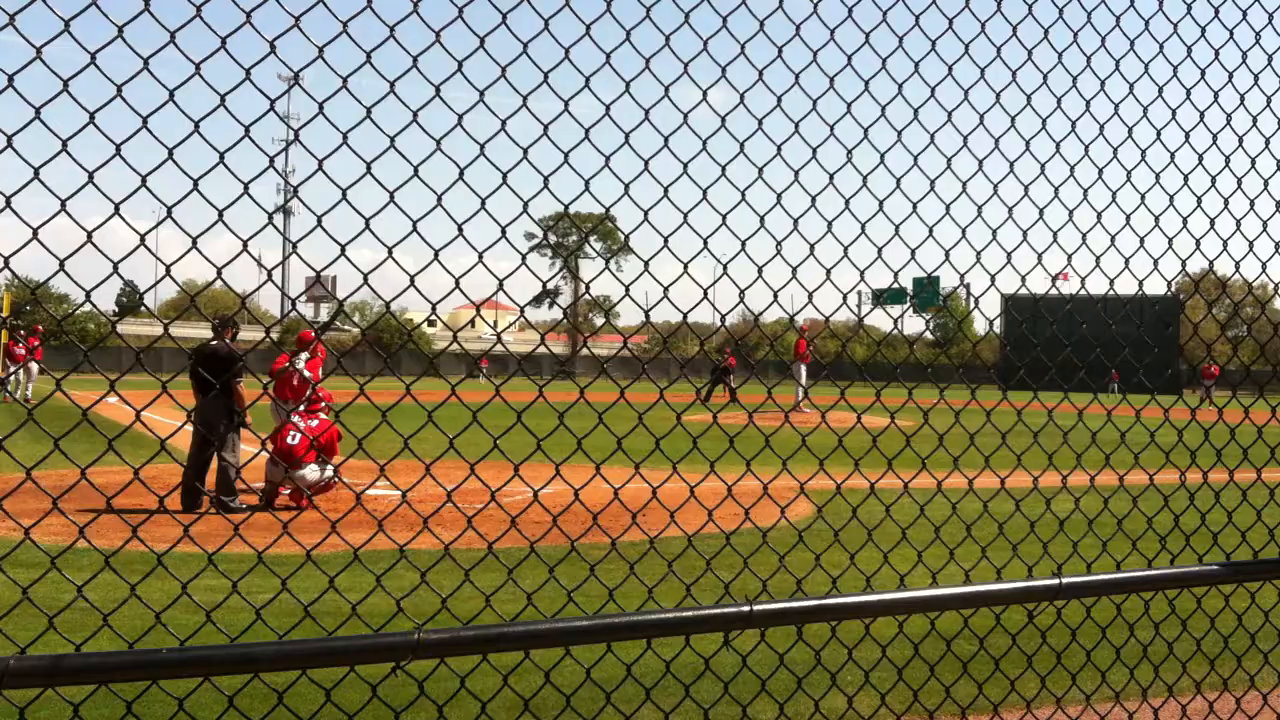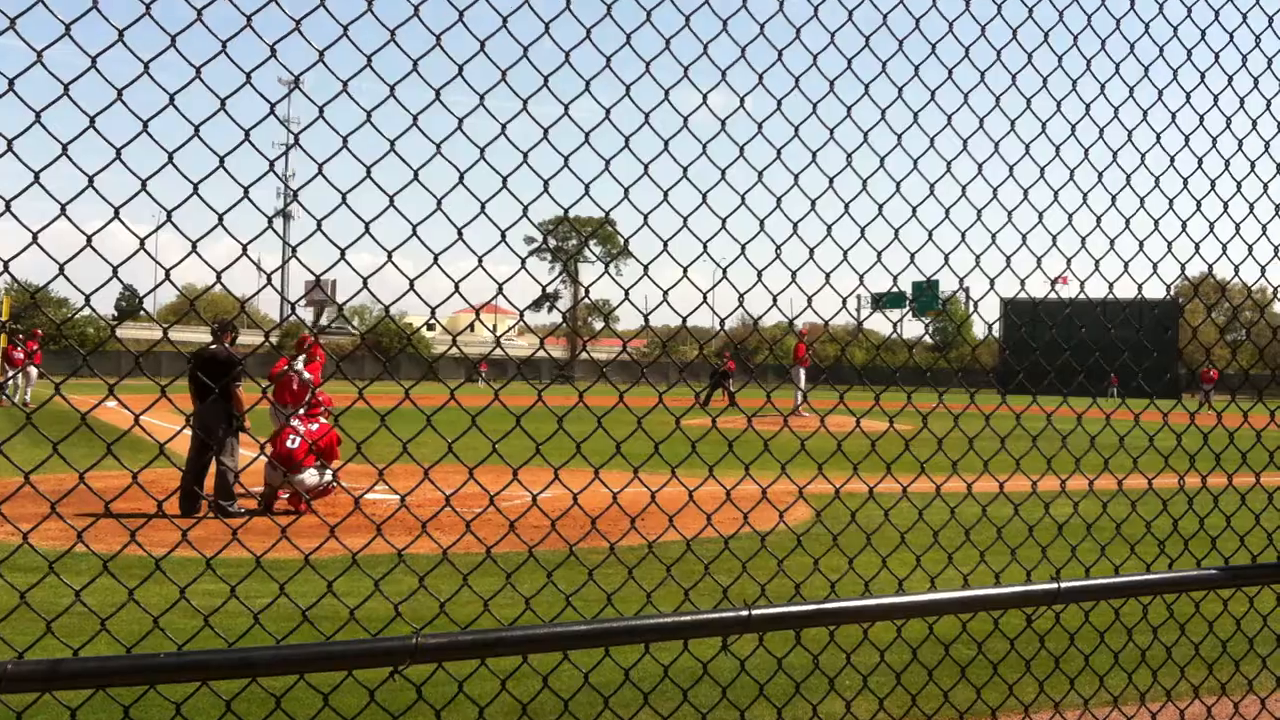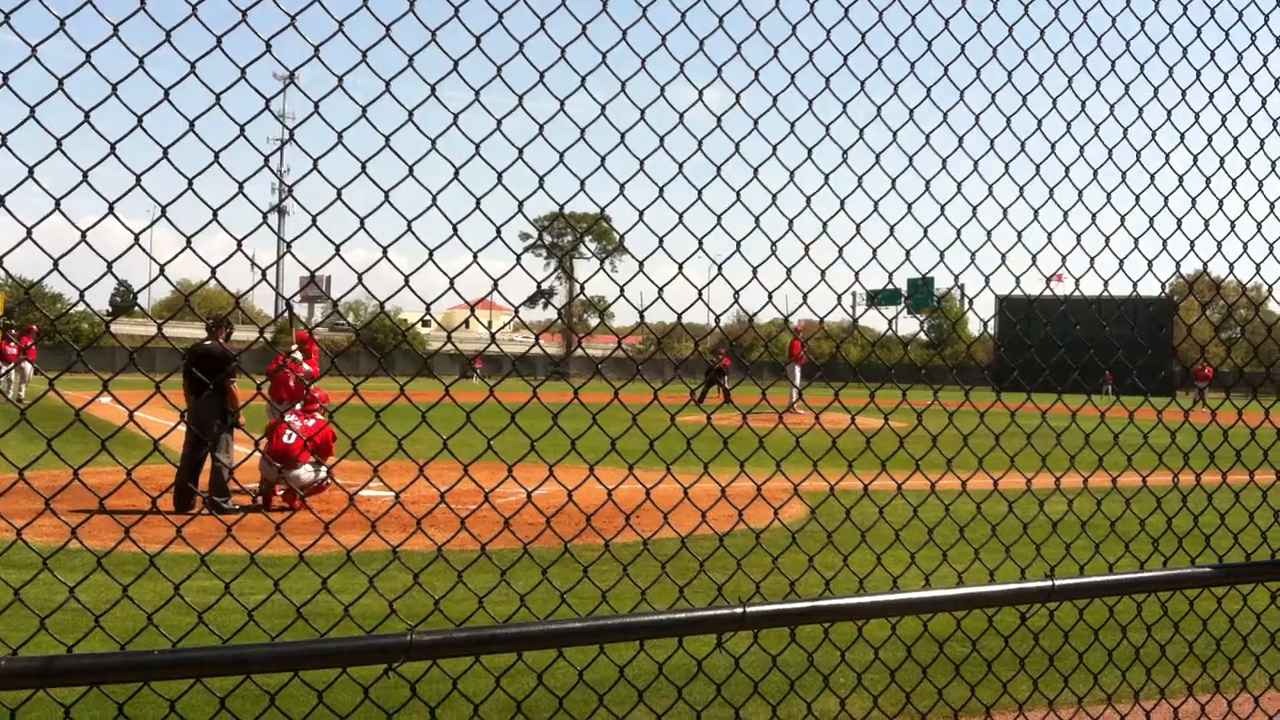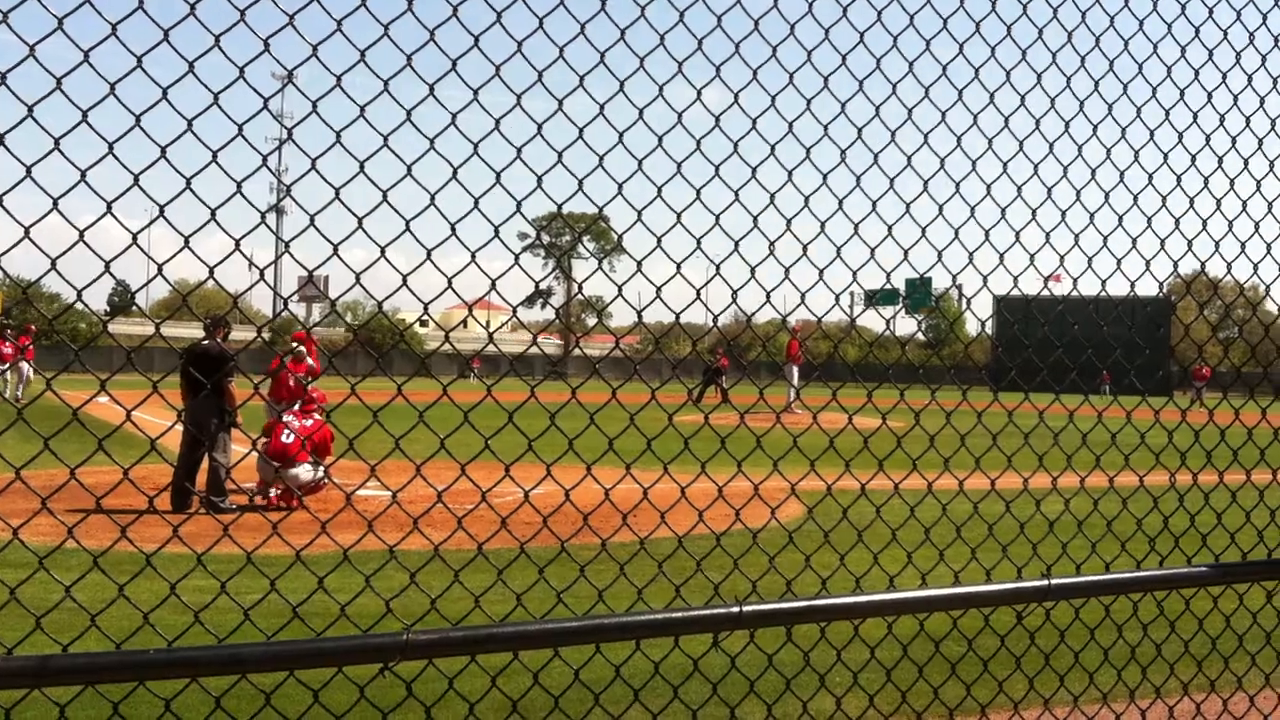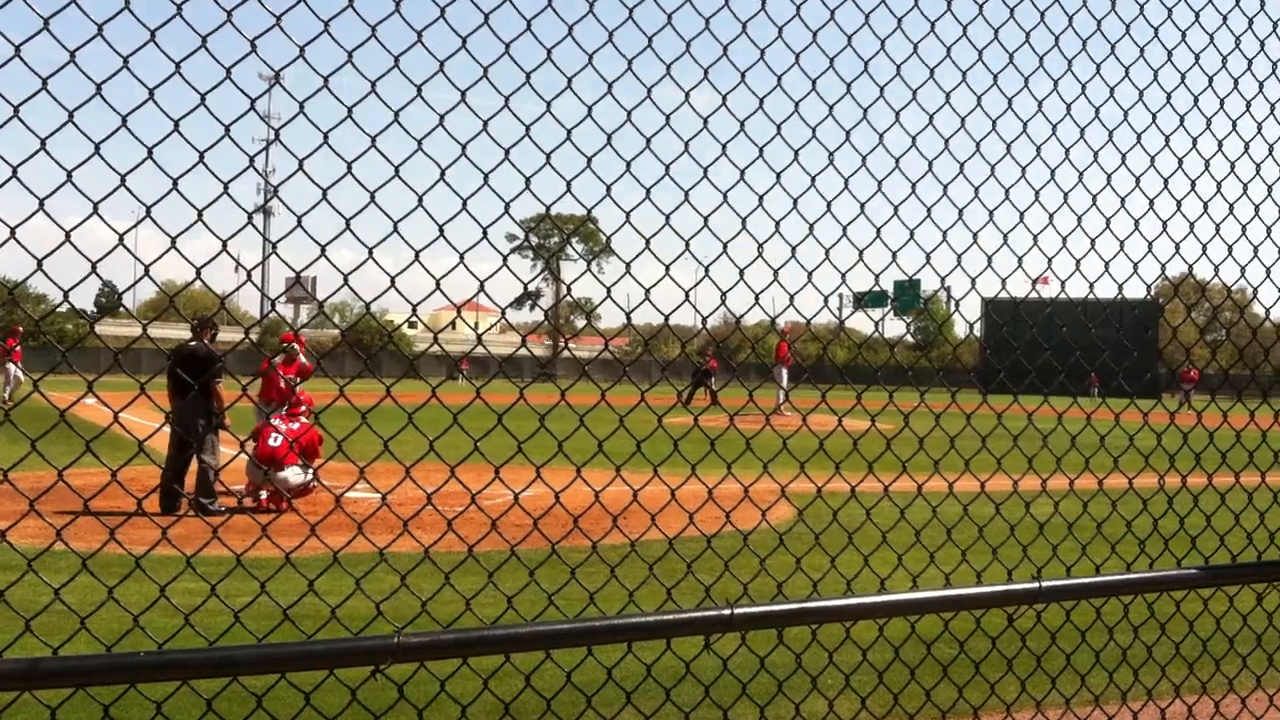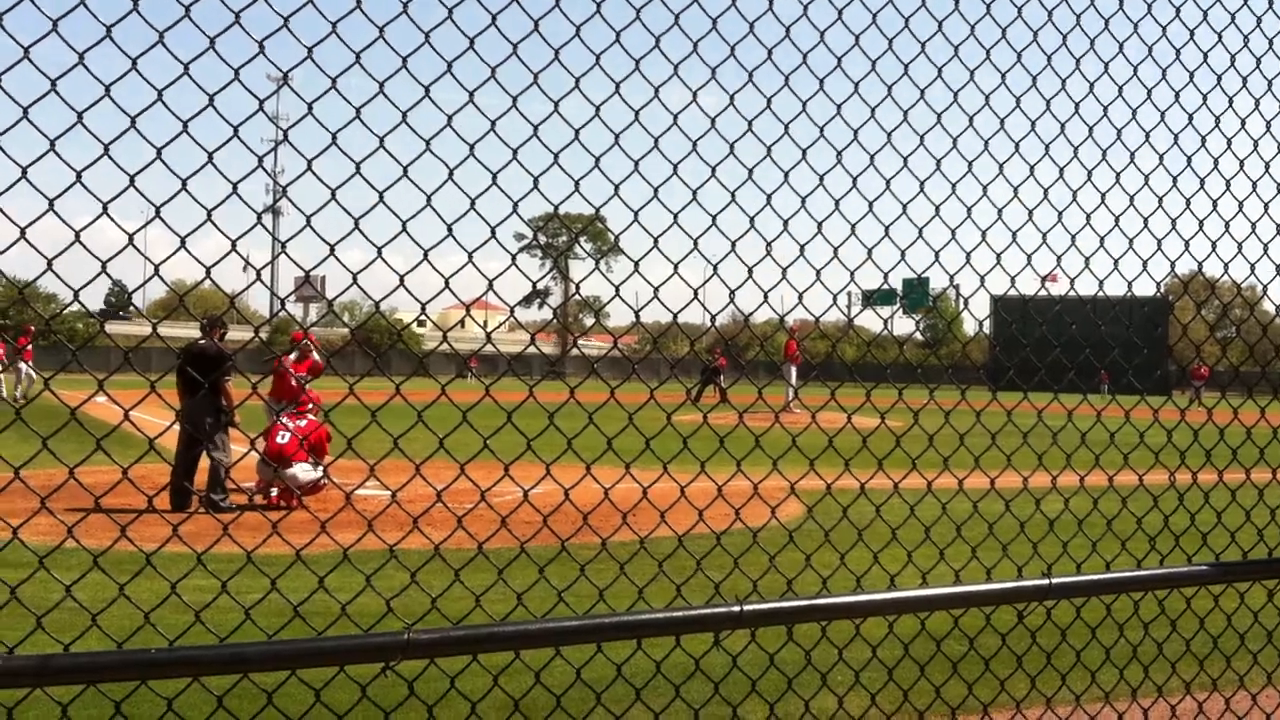
dt=0.1s
person 1, frame 1
left shoulder: (199, 351)
right shoulder: (231, 352)
left elbow: (194, 383)
right elbow: (237, 387)
right wrist: (245, 413)
left hip: (202, 408)
right hip: (224, 409)
left knee: (197, 455)
right knee: (228, 456)
left ankle: (190, 501)
right ankle: (227, 501)
person 1, frame 2
left shoulder: (198, 355)
right shoulder: (230, 356)
left elbow: (192, 388)
right elbow: (236, 391)
right wrist: (244, 417)
left hip: (201, 412)
right hip: (223, 413)
left knee: (196, 459)
right knee: (227, 461)
left ankle: (189, 505)
right ankle: (225, 506)
person 1, frame 3
left shoulder: (192, 351)
right shoulder: (225, 352)
left elbow: (186, 384)
right elbow: (231, 386)
right wrist: (238, 413)
left hip: (196, 409)
right hip: (217, 410)
left knee: (191, 456)
right knee: (222, 457)
left ankle: (183, 501)
right ankle: (219, 502)
person 1, frame 4
left shoulder: (190, 351)
right shoulder: (223, 352)
left elbow: (183, 384)
right elbow: (228, 386)
right wrist: (235, 413)
left hip: (193, 408)
right hip: (215, 409)
left knee: (188, 455)
right knee: (219, 456)
left ankle: (180, 501)
right ankle: (216, 502)
person 1, frame 5
left shoulder: (177, 351)
right shoulder: (210, 353)
left elbow: (170, 385)
right elbow: (216, 387)
right wrist: (223, 414)
left hip: (180, 409)
right hip: (202, 411)
left knee: (176, 458)
right knee: (208, 459)
left ankle: (169, 503)
right ankle: (205, 504)
person 1, frame 6
left shoulder: (186, 350)
right shoulder: (220, 351)
left elbow: (180, 383)
right elbow: (225, 385)
right wrist: (233, 412)
left hip: (189, 407)
right hip: (211, 409)
left knee: (185, 455)
right knee: (219, 456)
left ankle: (180, 500)
right ankle: (216, 501)
